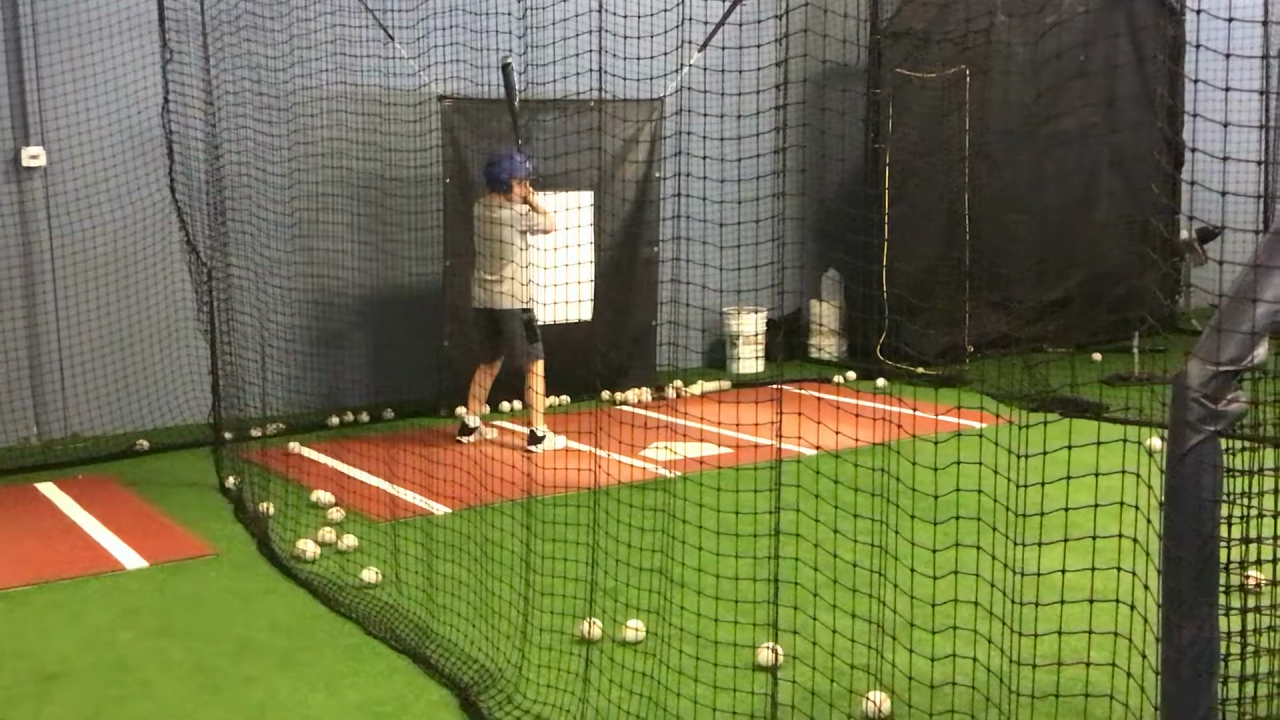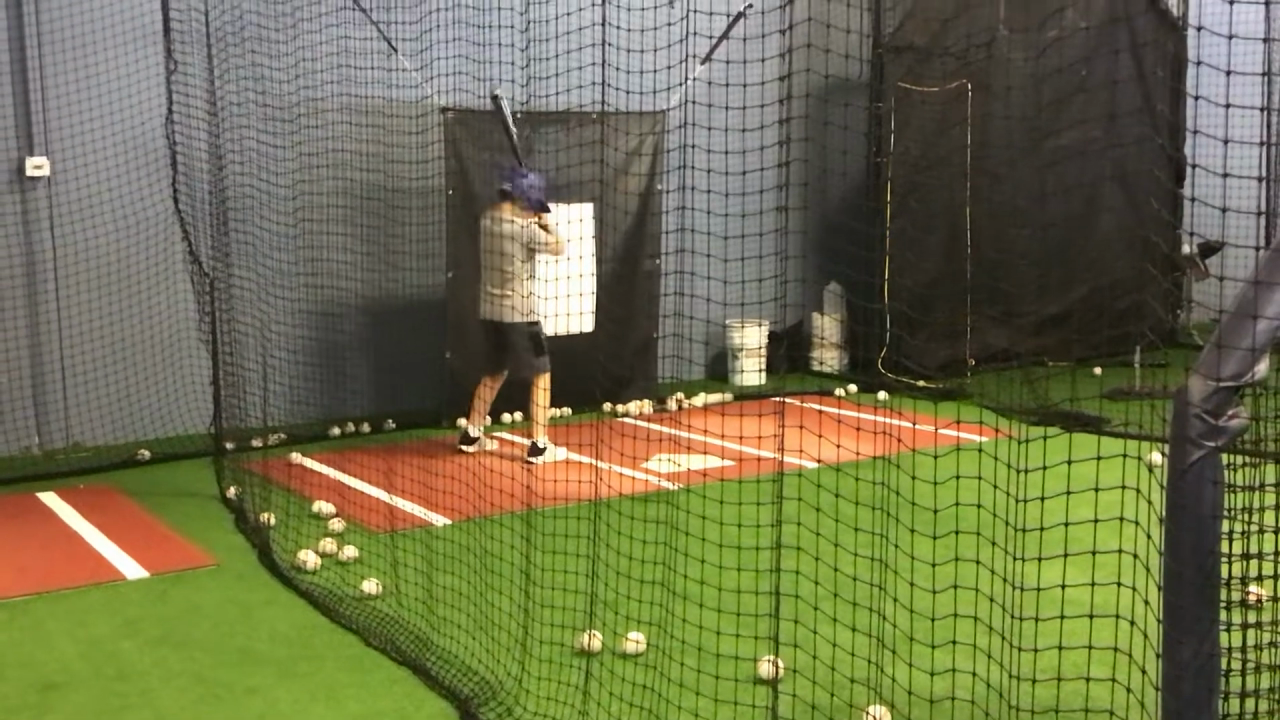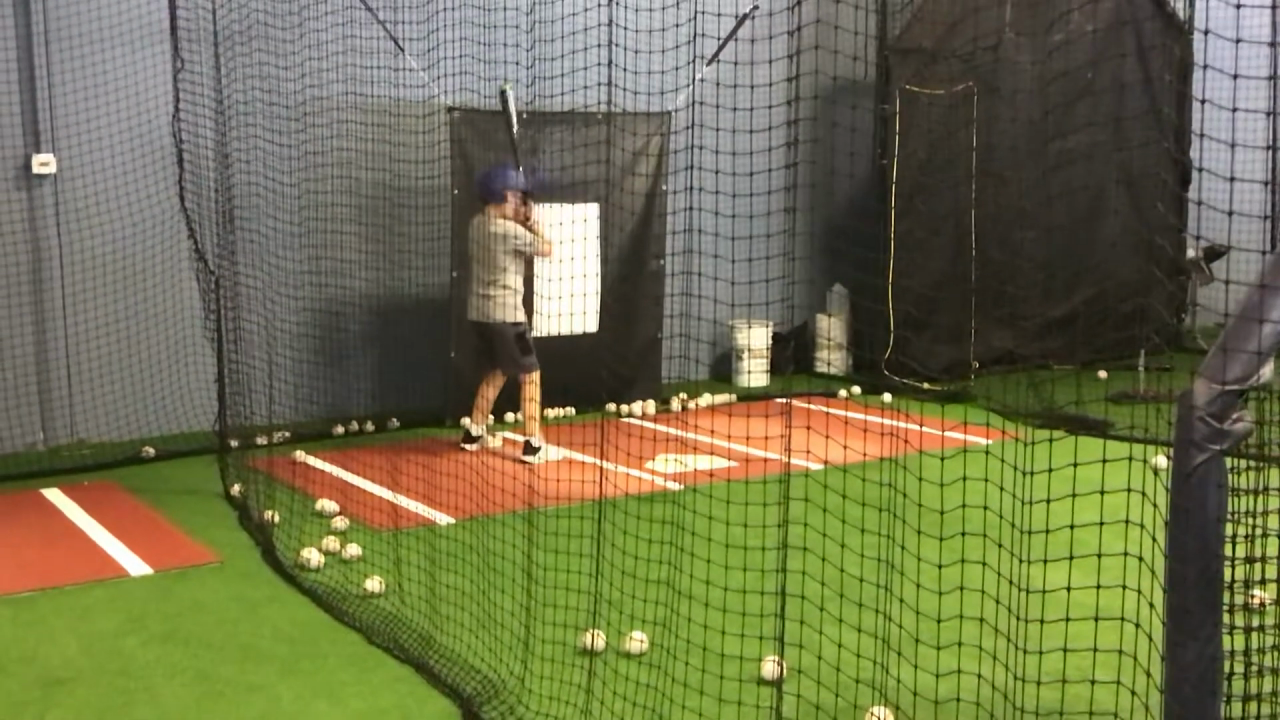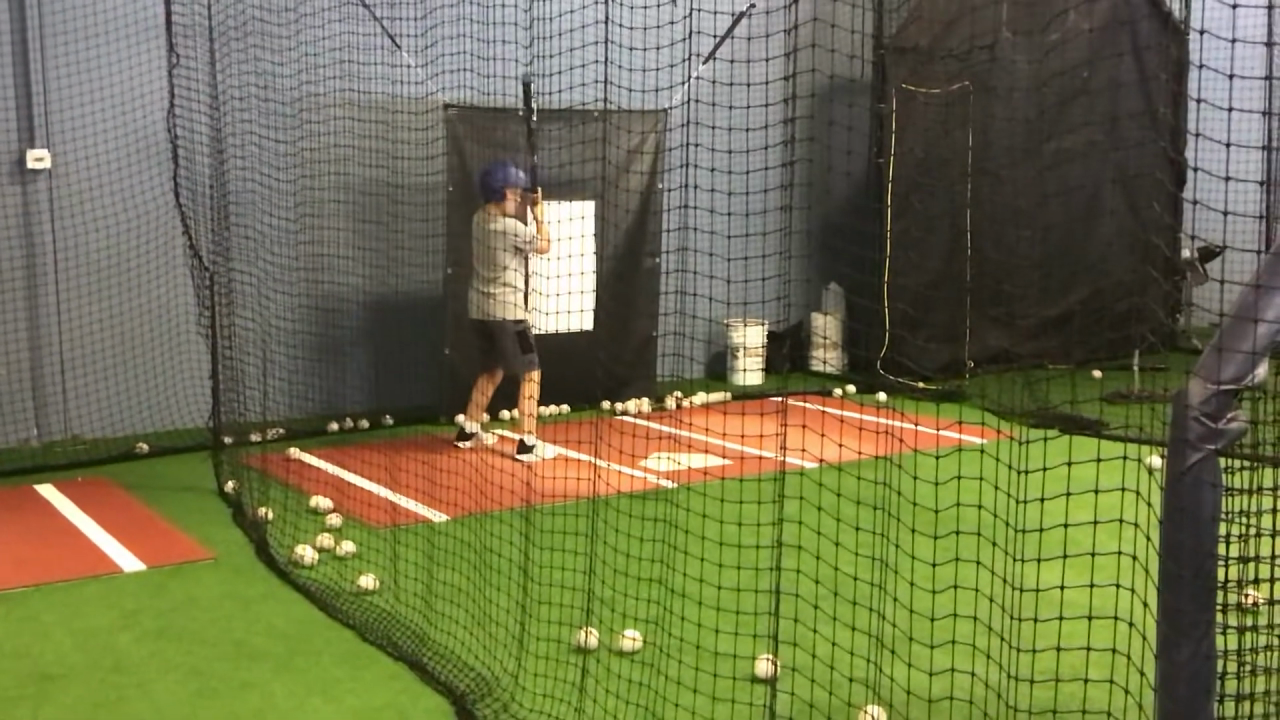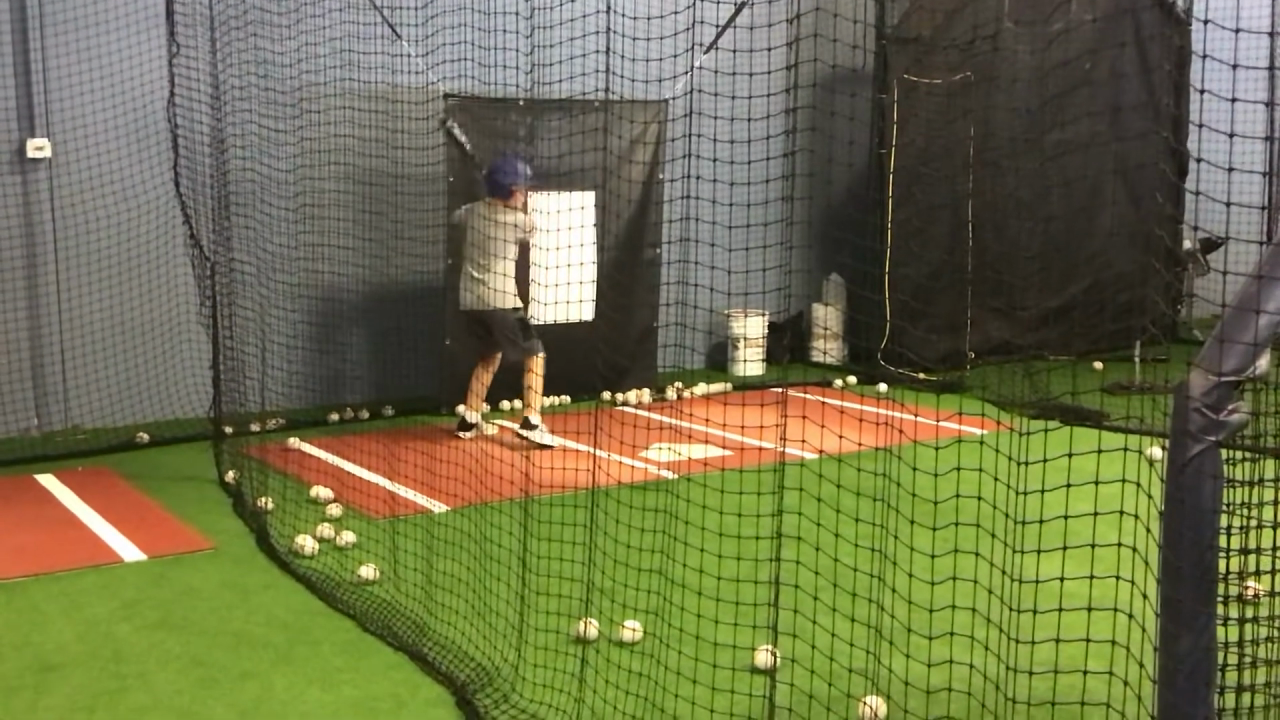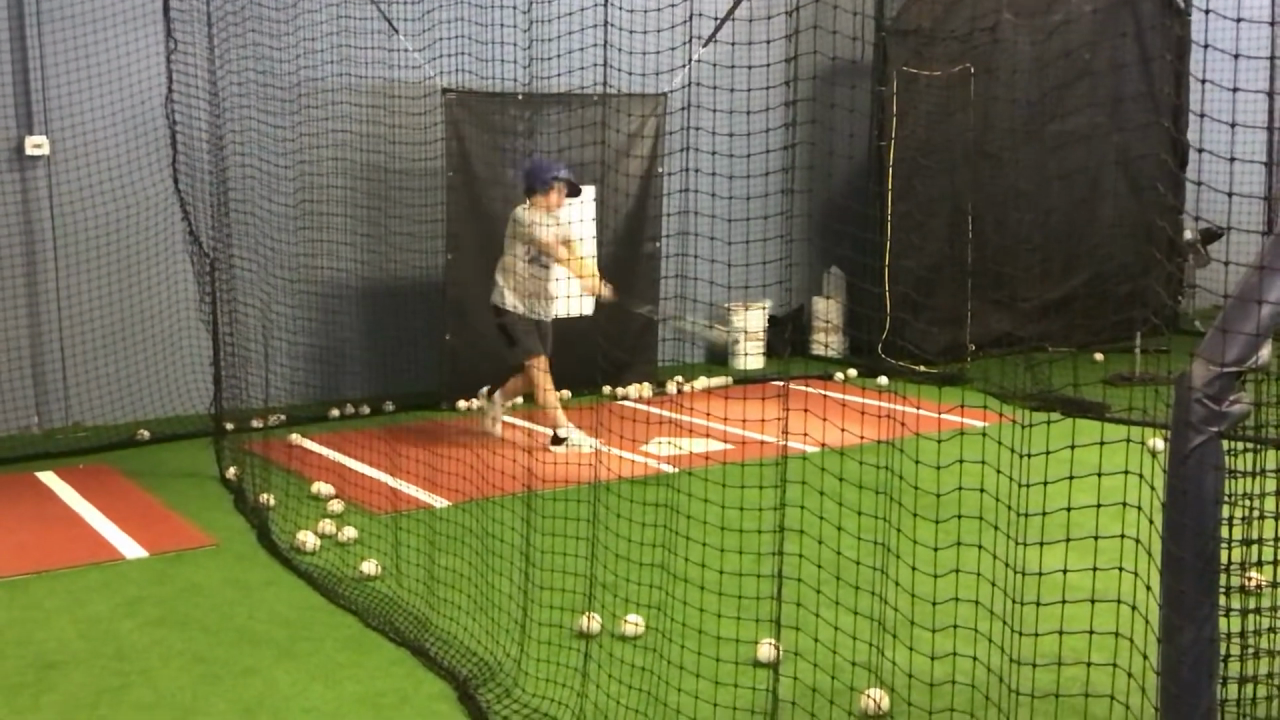
dt=0.7s
person 1, frame 1
left shoulder: (479, 209)
right shoulder: (518, 213)
right elbow: (550, 224)
left wrist: (523, 199)
right wrist: (532, 200)
left hip: (483, 300)
right hip: (512, 301)
left knee: (490, 361)
right knee: (535, 364)
left ankle: (469, 424)
right ankle: (538, 433)
person 1, frame 2
left shoulder: (487, 221)
right shoulder: (525, 229)
right elbow: (559, 247)
right wrist: (543, 223)
left hip: (489, 312)
right hip: (519, 314)
left knee: (494, 372)
right knee: (541, 375)
left ankle: (472, 434)
right ankle: (539, 445)
person 1, frame 3
left shoulder: (477, 224)
right shoulder: (509, 230)
right elbow: (545, 249)
left wrist: (521, 222)
right wrist: (531, 223)
left hip: (479, 313)
right hip: (505, 314)
left knee: (495, 373)
right knee: (530, 374)
left ankle: (474, 433)
right ankle: (533, 444)
person 1, frame 4
left shoulder: (479, 219)
right shoulder: (512, 227)
right elbow: (544, 246)
left wrist: (523, 208)
right wrist: (538, 214)
left hip: (479, 310)
right hip: (507, 312)
left knee: (492, 370)
right knee: (530, 372)
left ankle: (468, 430)
right ankle: (528, 443)
person 1, frame 5
left shoulder: (473, 211)
right shoulder: (519, 219)
left elbow: (457, 217)
right wrist: (515, 207)
left hip: (470, 301)
right hip: (501, 301)
left knee: (490, 357)
right knee: (534, 356)
left ankle: (469, 420)
right ankle: (532, 422)
person 1, frame 6
left shoulder: (559, 221)
right shoulder: (522, 215)
left elbow: (575, 252)
right elbow: (552, 248)
left wrist: (594, 277)
right wrist: (584, 277)
left hip: (540, 309)
right hip: (511, 304)
left knee: (537, 371)
right knee: (537, 363)
left ankle: (497, 398)
right ankle: (563, 433)
